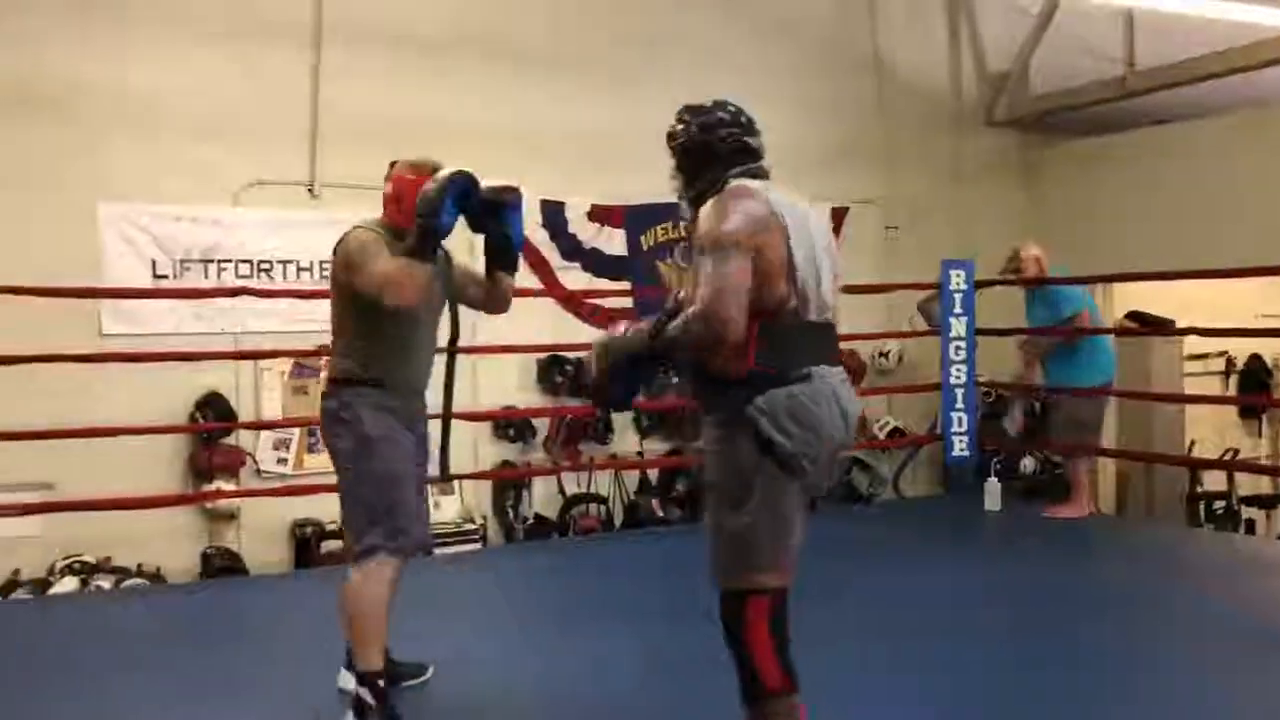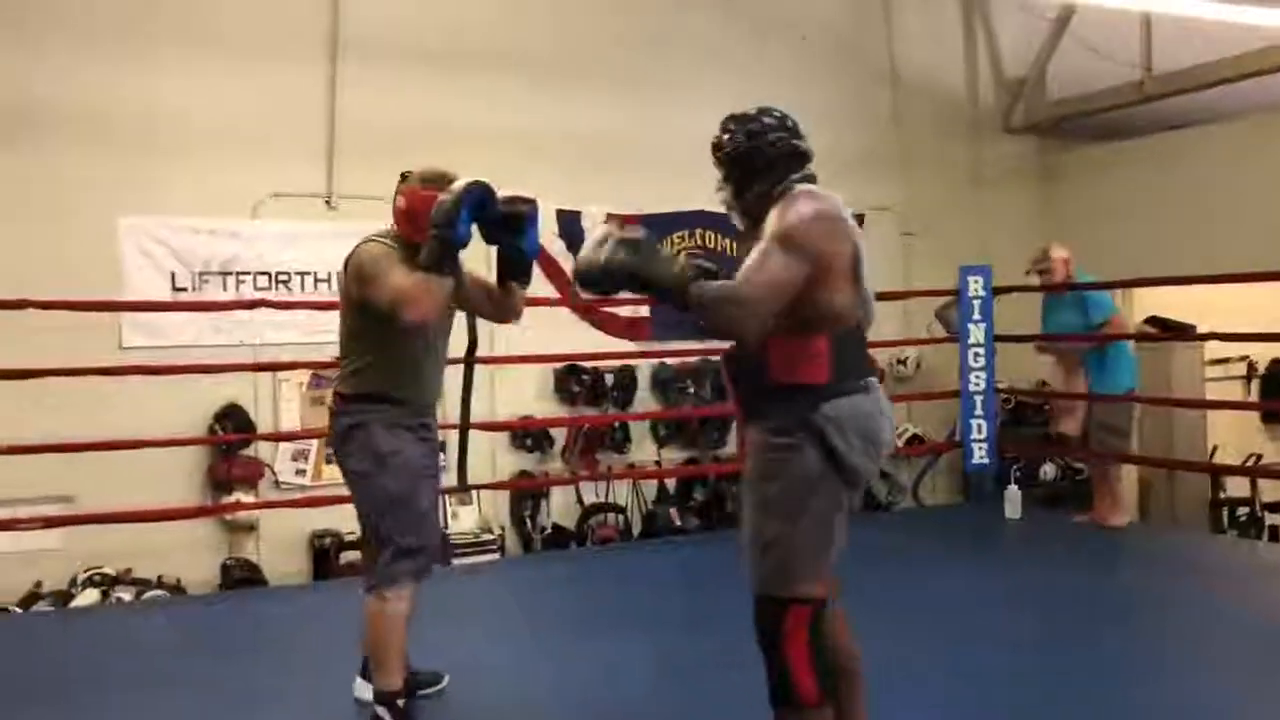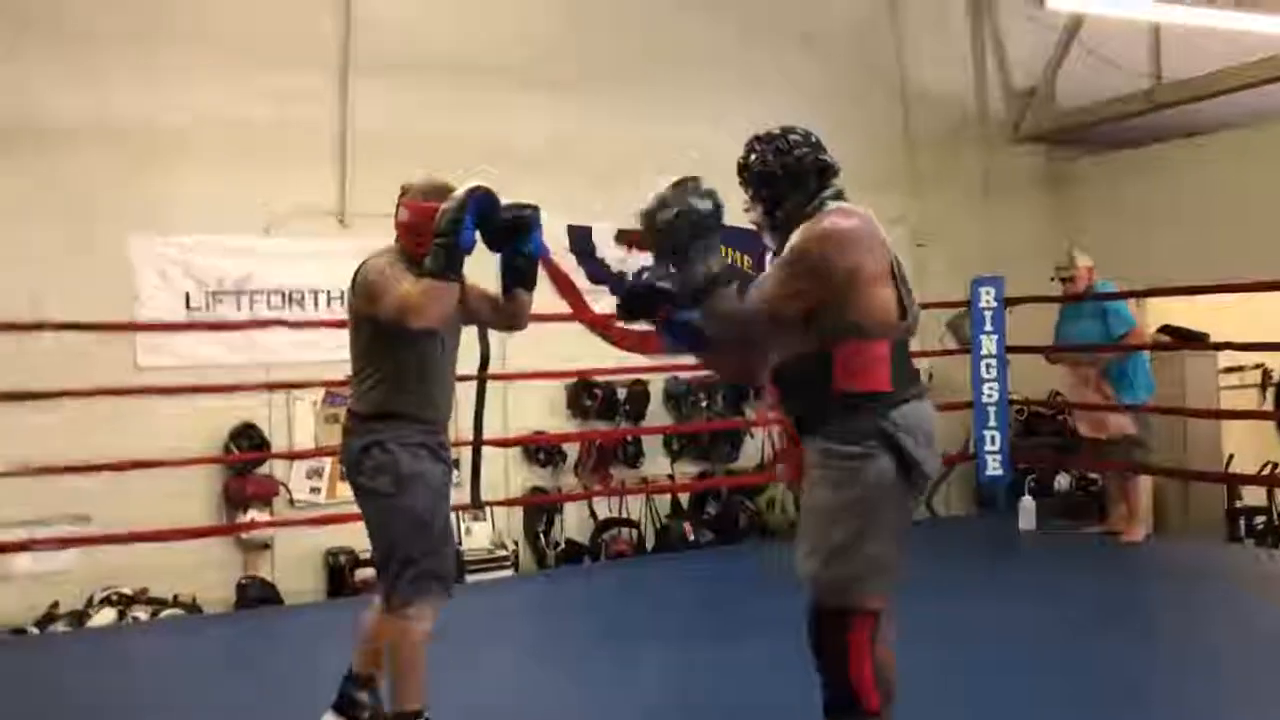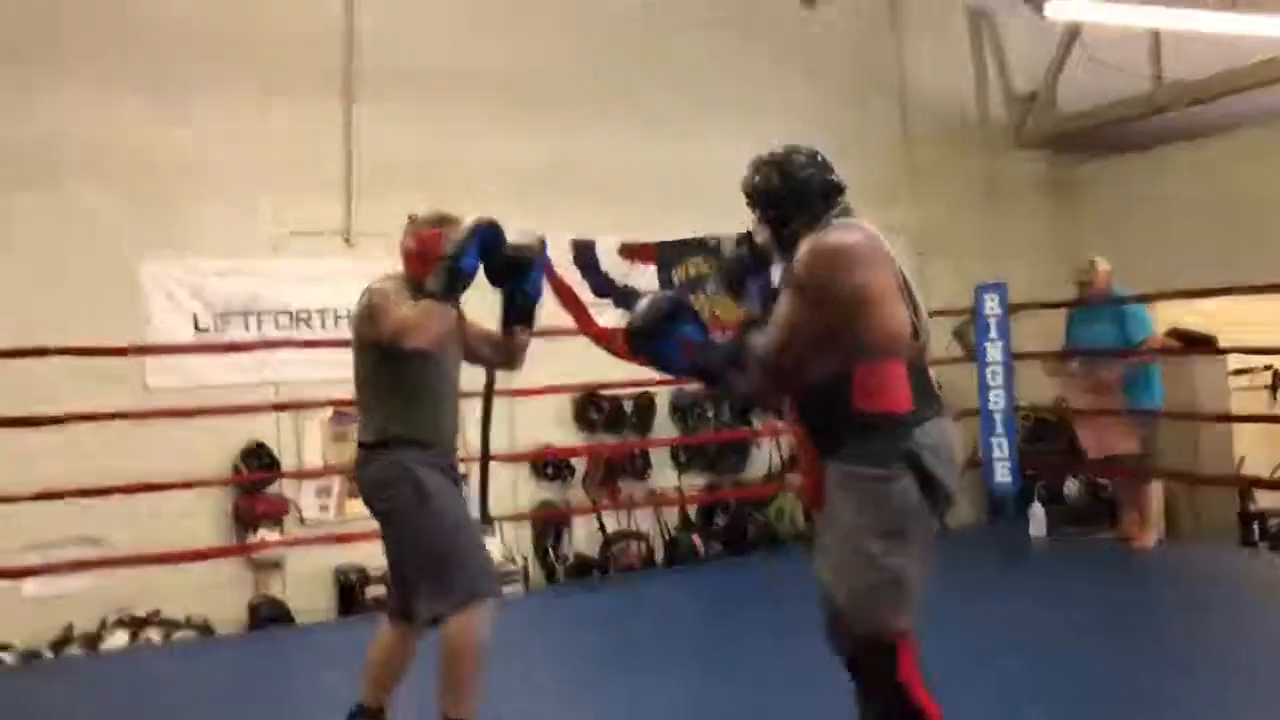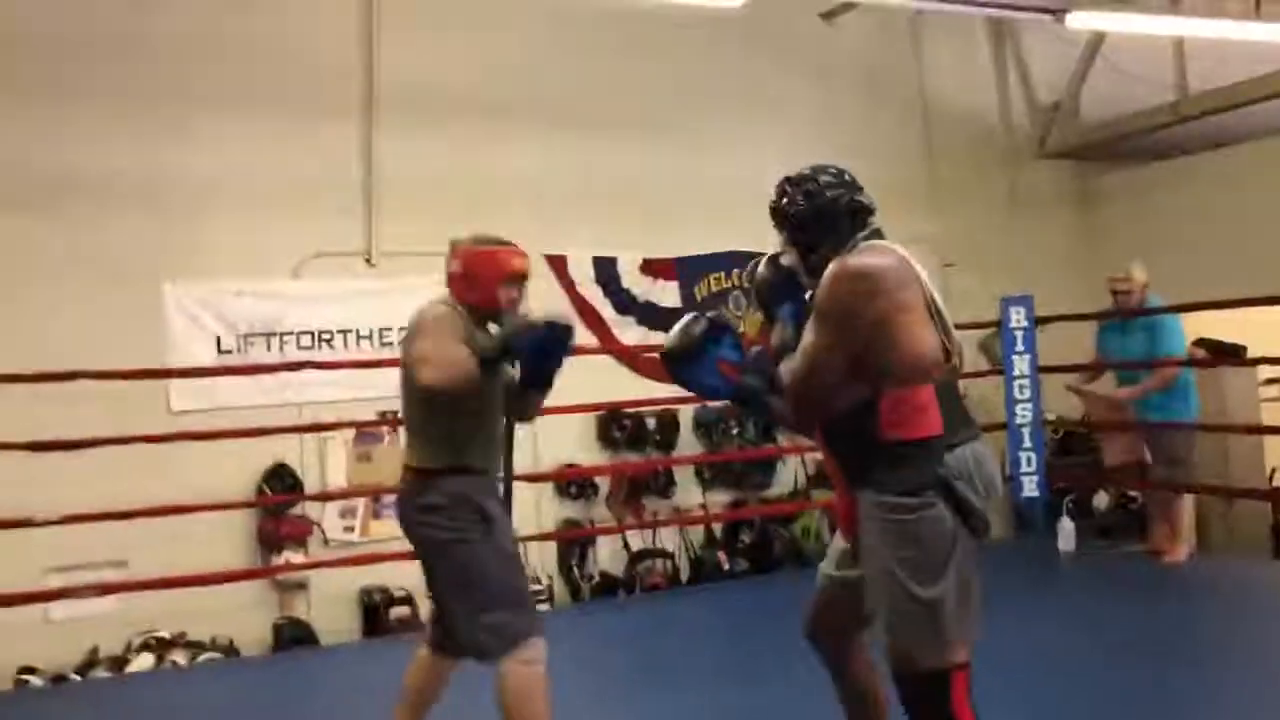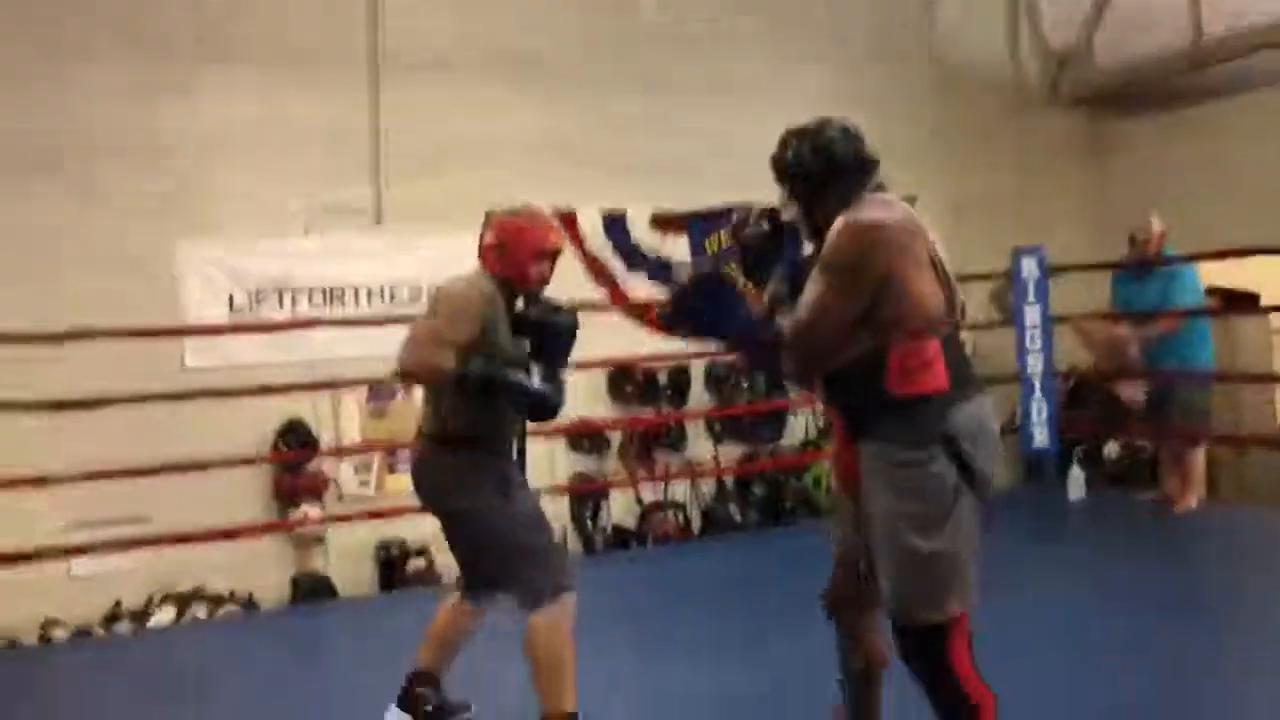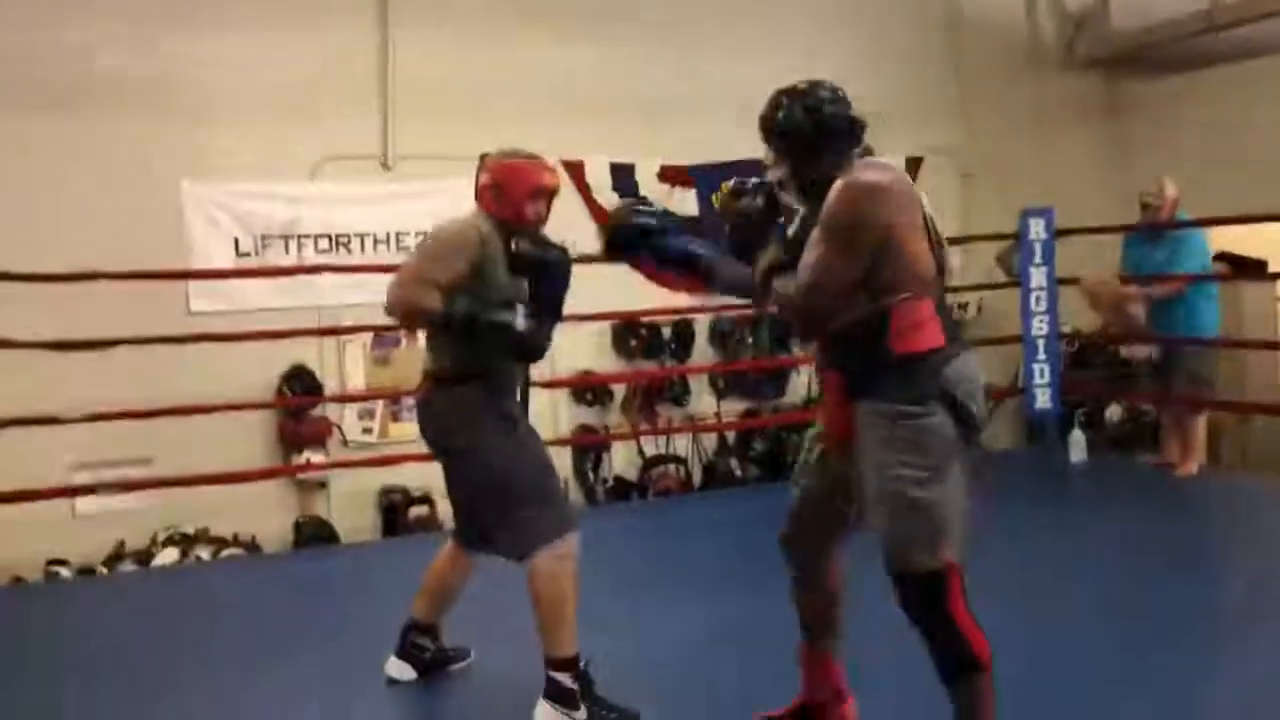
dt=0.2s
person 1, frame 1
left shoulder: (734, 209)
right shoulder: (793, 210)
left elbow: (720, 326)
left wrist: (643, 340)
right wrist: (684, 320)
left hip: (770, 416)
right hip: (813, 402)
left knee: (751, 608)
right knee: (769, 589)
person 1, frame 2
left shoulder: (805, 213)
right shoulder: (804, 219)
left elbow: (743, 308)
right elbow: (766, 320)
left wrist: (655, 273)
right wrist: (690, 280)
left hip: (811, 431)
right hip: (819, 425)
left knee: (784, 615)
right knee: (811, 600)
person 1, frame 3
left shoulder: (830, 232)
right shoulder: (825, 237)
left elbow: (743, 333)
right elbow: (760, 356)
left wrist: (694, 260)
right wrist: (678, 314)
left hip: (868, 442)
right hip: (854, 440)
left knee: (839, 627)
right knee: (855, 617)
person 1, frame 4
left shoulder: (833, 248)
right shoulder: (840, 253)
left elbow: (774, 370)
right elbow: (786, 382)
right wrist: (699, 355)
left hip: (890, 462)
right hip: (870, 460)
left knee: (878, 645)
right knee: (858, 629)
person 1, frame 5
left shoulder: (860, 273)
right shoulder: (873, 272)
left elbow: (801, 398)
right elbow: (821, 404)
left wrist: (782, 323)
right wrist: (735, 374)
left hip: (917, 489)
right hip: (895, 485)
right knee: (830, 628)
person 1, frame 6
left shoulder: (857, 229)
right shoulder: (884, 228)
left elbow: (806, 350)
right elbow: (836, 344)
left wrist: (784, 299)
left hip: (923, 443)
right hip: (899, 438)
left knee: (929, 633)
right knee: (845, 600)
person 1, frame 7
left shoulder: (866, 189)
right shoulder: (839, 196)
left elbow: (804, 311)
right elbow: (764, 285)
left wrist: (769, 247)
right wrist: (674, 249)
left hip: (912, 400)
right hip: (867, 398)
left knee: (925, 580)
right knee: (805, 541)
person 2, frame 1
left shoulder: (431, 257)
right shoulder: (362, 243)
left elbow: (495, 299)
right elbow: (399, 293)
left wrist: (502, 239)
right wrist: (431, 228)
left hip: (406, 409)
right hip: (362, 407)
left knee: (395, 542)
right knee: (379, 543)
left ankle: (368, 659)
person 2, frame 2
left shoulder: (438, 265)
right shoulder: (375, 257)
left elbow: (506, 310)
right elbow: (415, 308)
left wrist: (516, 249)
right wrist: (446, 240)
left hip: (412, 425)
right hip: (371, 425)
left knee: (405, 558)
right knee: (397, 564)
left ankle: (384, 669)
person 2, frame 3
left shoulder: (445, 280)
right shoulder: (381, 271)
left elbow: (512, 318)
right elbow: (423, 315)
left wrist: (520, 257)
right wrist: (450, 248)
left hip: (422, 445)
right hip: (387, 445)
left knee: (408, 586)
right knee: (422, 589)
person 2, frame 4
left shoulder: (443, 312)
right shoulder: (387, 297)
left elbow: (510, 357)
right elbow: (418, 337)
left wrist: (520, 293)
right wrist: (452, 277)
left hip: (426, 467)
right hip: (401, 468)
left knee: (411, 610)
right knee: (472, 597)
person 2, frame 5
left shoulder: (478, 331)
right shoulder: (439, 319)
left elbow: (515, 406)
right elbow: (433, 374)
left wrist: (534, 361)
right wrist: (497, 349)
left hip: (459, 495)
right hip: (452, 498)
left knee: (450, 635)
right knee: (521, 640)
person 2, frame 6
left shoulder: (505, 306)
right shoulder: (468, 293)
left elbow: (527, 389)
right elbow: (415, 358)
left wrist: (549, 347)
right wrist: (492, 376)
left hip: (473, 461)
right hip: (466, 463)
left knee: (483, 584)
right knee: (552, 592)
person 2, frame 7
left shoulder: (506, 250)
right shoulder: (465, 236)
left elbow: (531, 325)
right elbow: (403, 299)
left wrist: (547, 284)
right wrist: (481, 318)
left hip: (469, 403)
right hip: (470, 406)
left knee: (474, 534)
right knee: (554, 536)
left ankle: (416, 646)
person 3, frame 1
left shoulder: (1060, 288)
right shoulder: (1035, 293)
left elbow: (1085, 323)
right elbow: (1041, 337)
left wrist: (1044, 344)
right wrist: (1030, 348)
left hip: (1086, 373)
right hip: (1063, 376)
left knee: (1073, 437)
right knee: (1066, 438)
left ankle: (1080, 502)
right ankle: (1080, 499)
person 3, frame 2
left shoulder: (1088, 290)
right shoulder: (1051, 299)
left elbow: (1120, 327)
right elbow: (1047, 340)
left wrist: (1078, 348)
right wrist: (1051, 347)
left hip: (1110, 379)
right hip: (1079, 381)
left knee: (1107, 445)
right knee: (1090, 446)
left ankle: (1120, 508)
right ankle: (1101, 506)
person 3, frame 3
left shoulder: (1109, 301)
right shoulder: (1067, 309)
left elbow: (1138, 338)
right elbow: (1061, 348)
left wrist: (1098, 362)
right wrist: (1056, 355)
left hip: (1126, 390)
right hip: (1093, 392)
left knee: (1126, 458)
right knee: (1105, 457)
left ankle: (1137, 521)
right ankle: (1116, 518)
person 3, frame 4
left shoulder: (1126, 307)
right shoulder: (1078, 312)
left elbow: (1151, 347)
right elbow: (1071, 350)
left wrist: (1114, 372)
right wrist: (1060, 367)
left hip: (1136, 398)
left knee: (1137, 464)
right knee: (1116, 463)
left ankle: (1148, 528)
right ankle: (1127, 524)
person 3, frame 5
left shoulder: (1162, 320)
right shoulder: (1111, 322)
left elbow: (1172, 368)
right elbow: (1102, 361)
left wrist: (1133, 392)
right wrist: (1082, 382)
left hip: (1169, 411)
right hip: (1137, 412)
left knee: (1170, 478)
right knee: (1147, 476)
left ankle: (1180, 542)
right ankle: (1158, 537)
person 3, frame 6
left shoulder: (1179, 270)
right shoulder: (1125, 271)
left elbow: (1175, 318)
right elbow: (1117, 313)
left wrist: (1136, 337)
right wrist: (1100, 333)
left hip: (1185, 361)
right hip: (1153, 360)
left knee: (1186, 428)
right knee: (1160, 426)
left ankle: (1192, 491)
right ankle: (1169, 485)
person 3, frame 7
left shoulder: (1189, 235)
right shoulder: (1136, 236)
left elbow: (1176, 284)
right elbow: (1128, 279)
left wrist: (1136, 295)
right wrist: (1113, 296)
left hip: (1192, 327)
right hip: (1159, 326)
left knee: (1189, 394)
right knee: (1163, 392)
left ankle: (1193, 457)
right ankle: (1170, 450)
